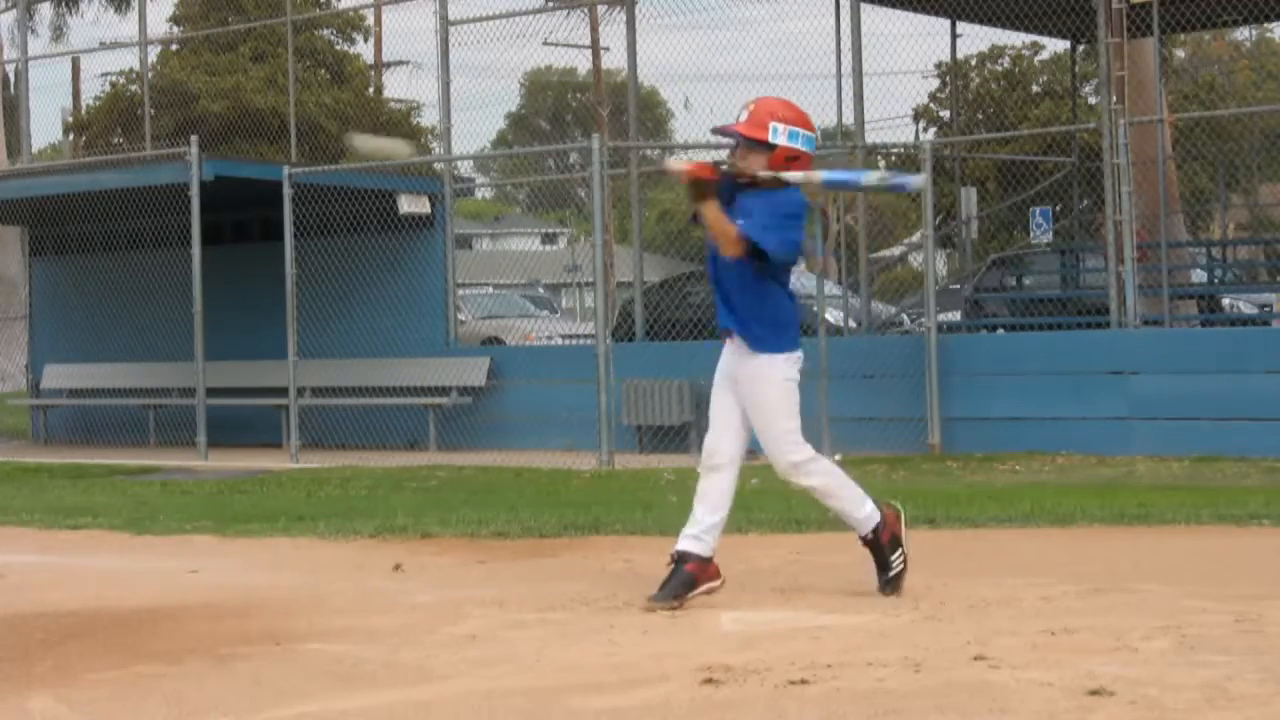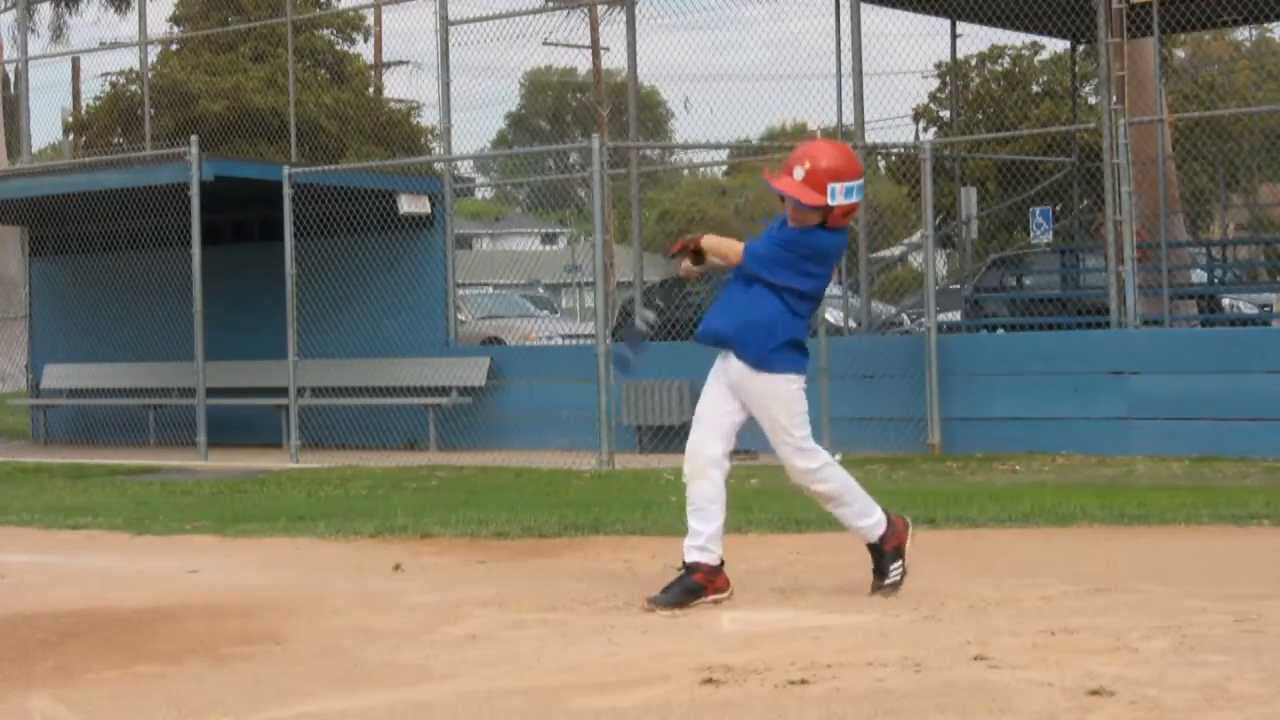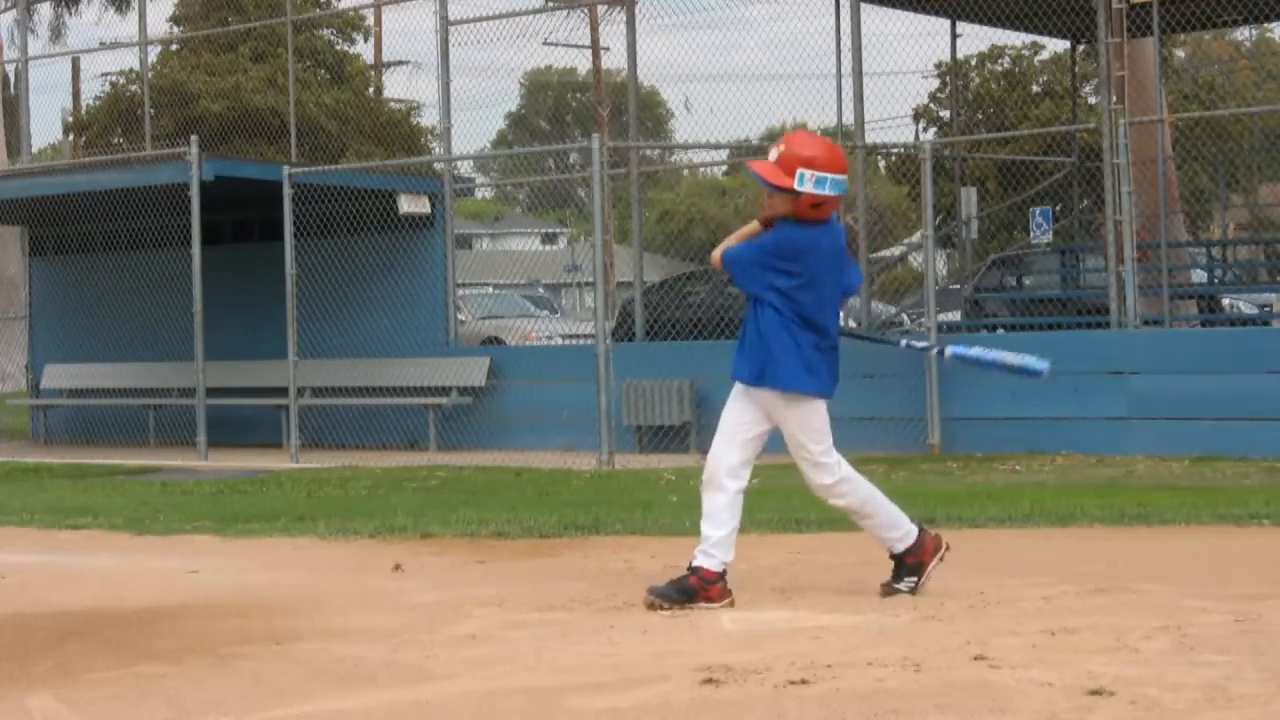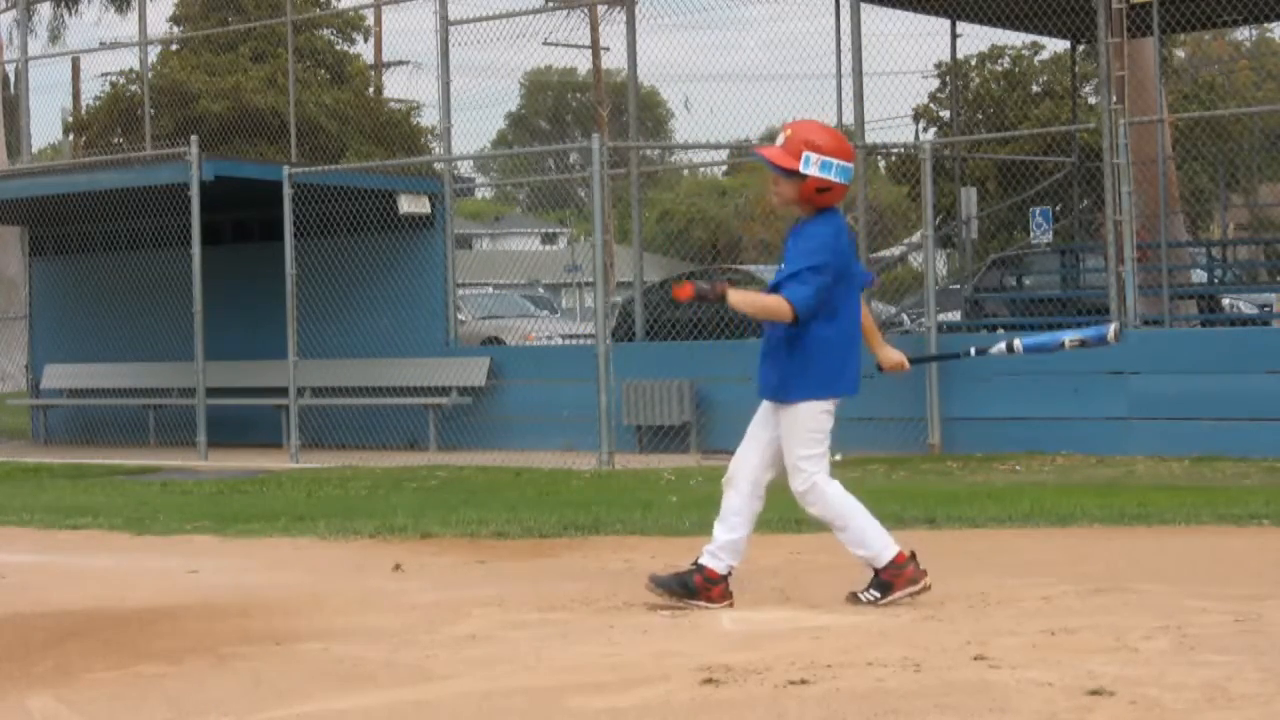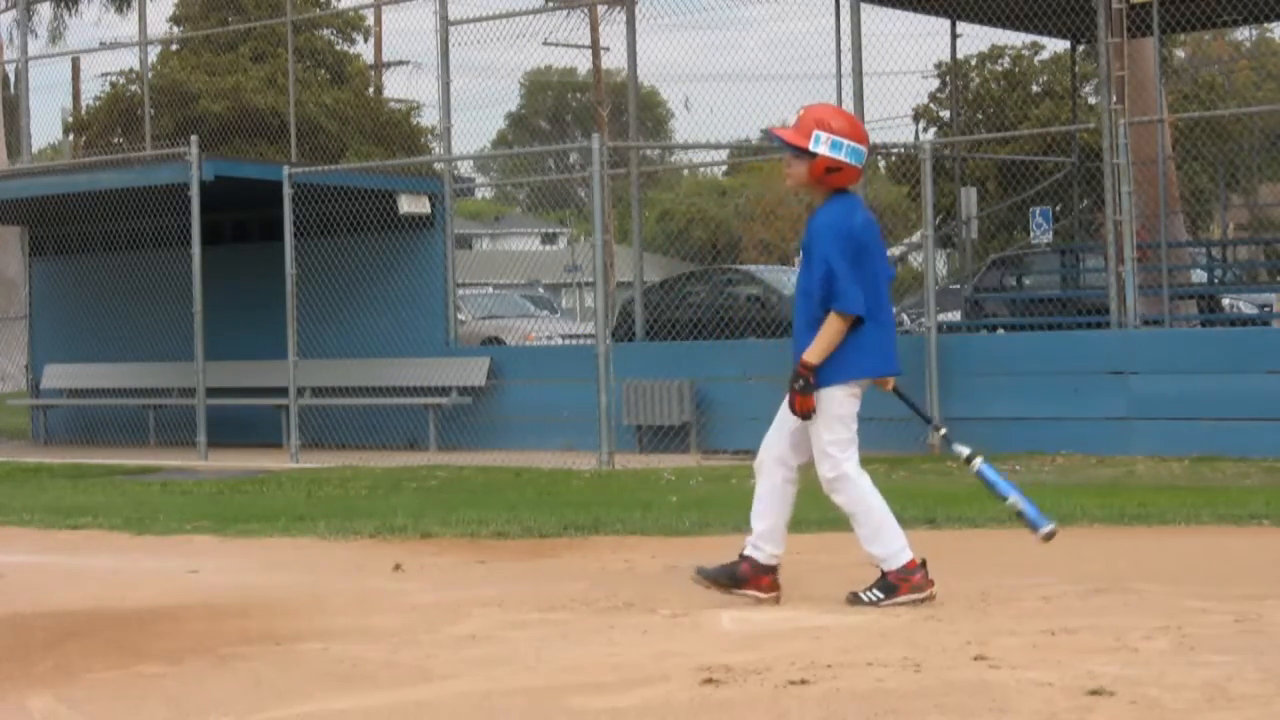
dt=0.5s
person 1, frame 1
left shoulder: (786, 202)
right shoulder: (743, 186)
left elbow: (733, 247)
right elbow: (707, 175)
left wrist: (707, 198)
right wrist: (701, 181)
left hip: (770, 349)
right hip: (739, 342)
left knee: (789, 455)
right knee: (719, 454)
left ankle: (878, 525)
right ankle: (696, 560)
person 1, frame 2
left shoulder: (821, 239)
right shoulder: (796, 222)
left elbow: (743, 255)
right elbow: (753, 260)
left wrist: (700, 241)
right wrist: (703, 258)
left hip: (772, 365)
right hip: (733, 358)
left knee: (803, 461)
right knee: (702, 458)
left ankle: (885, 534)
right ankle: (704, 568)
person 1, frame 3
left shoulder: (791, 241)
right shoulder: (825, 228)
left elbow: (720, 258)
right elbow: (844, 286)
left wrist: (757, 226)
left hip: (795, 377)
right hip: (759, 372)
left knee: (826, 475)
right knee: (723, 468)
left ankle: (913, 544)
right ankle: (708, 574)
person 1, frame 4
left shoulder: (820, 238)
right shoulder: (817, 228)
left elbow: (788, 307)
right elbow: (853, 291)
left wrist: (723, 294)
right wrist: (879, 349)
left hip: (812, 378)
right hip: (791, 377)
left knee: (809, 483)
right knee: (746, 472)
left ankle: (897, 566)
right ankle: (712, 575)
person 1, frame 5
left shoulder: (834, 223)
right shoulder: (845, 213)
left elbow: (847, 307)
right elbow: (870, 290)
left wrist: (806, 365)
right wrist: (877, 362)
left hip: (834, 365)
right hip: (827, 364)
left knee: (838, 470)
right knee: (775, 456)
left ankle: (905, 571)
right ankle: (759, 565)
